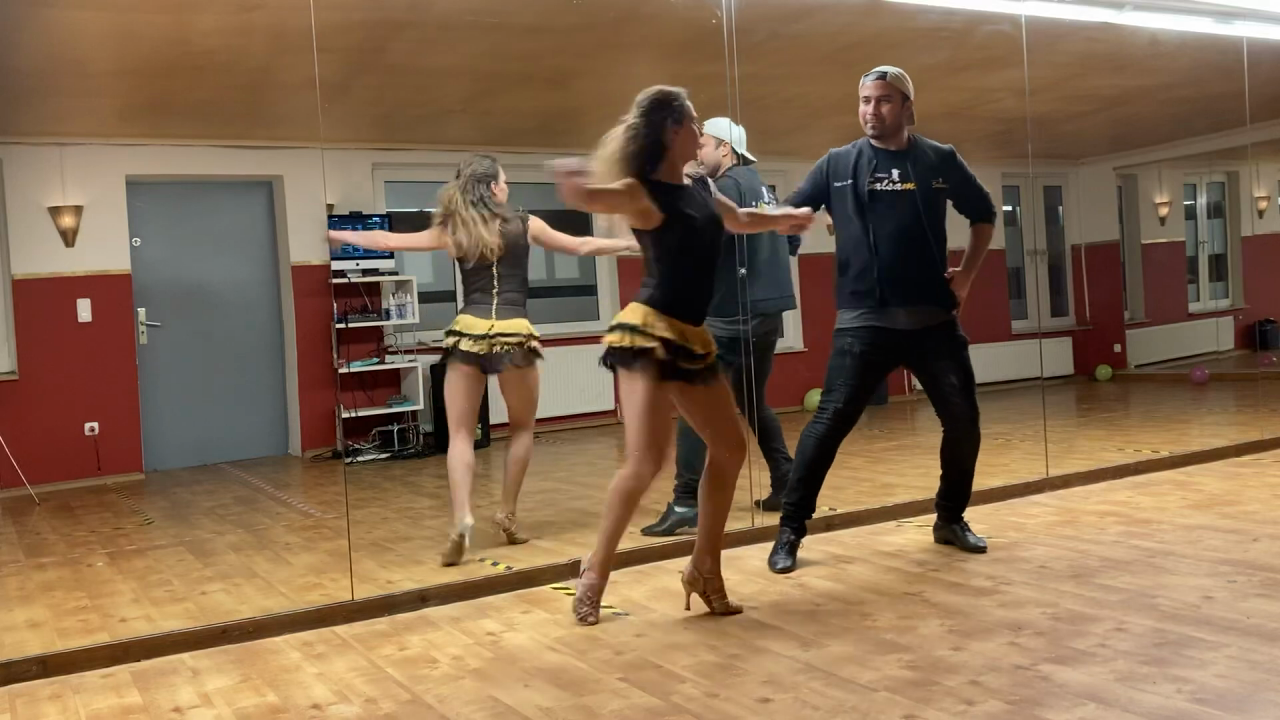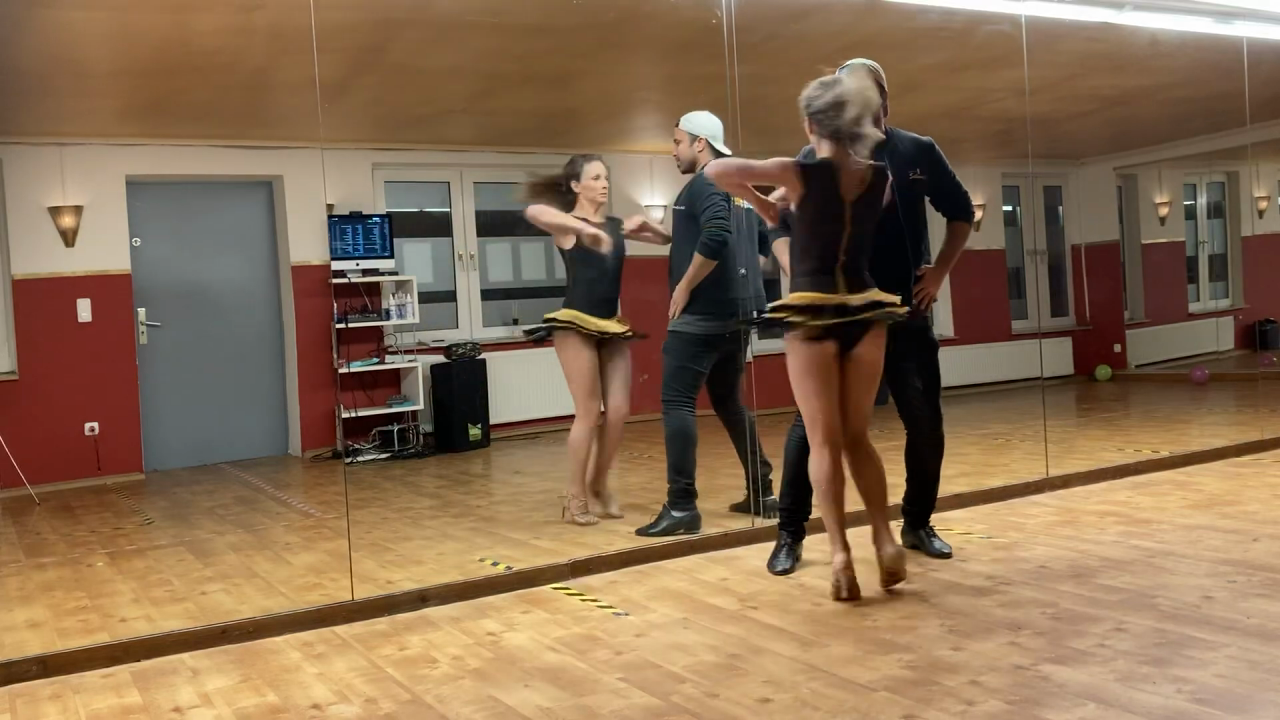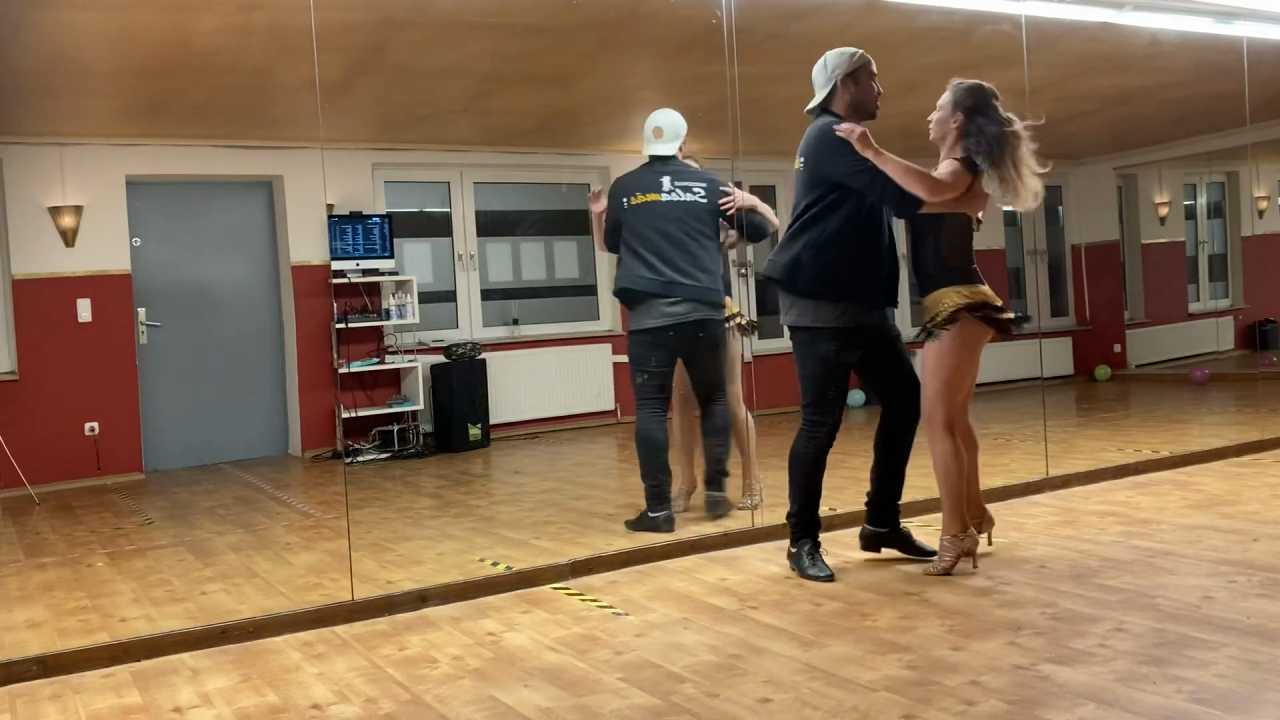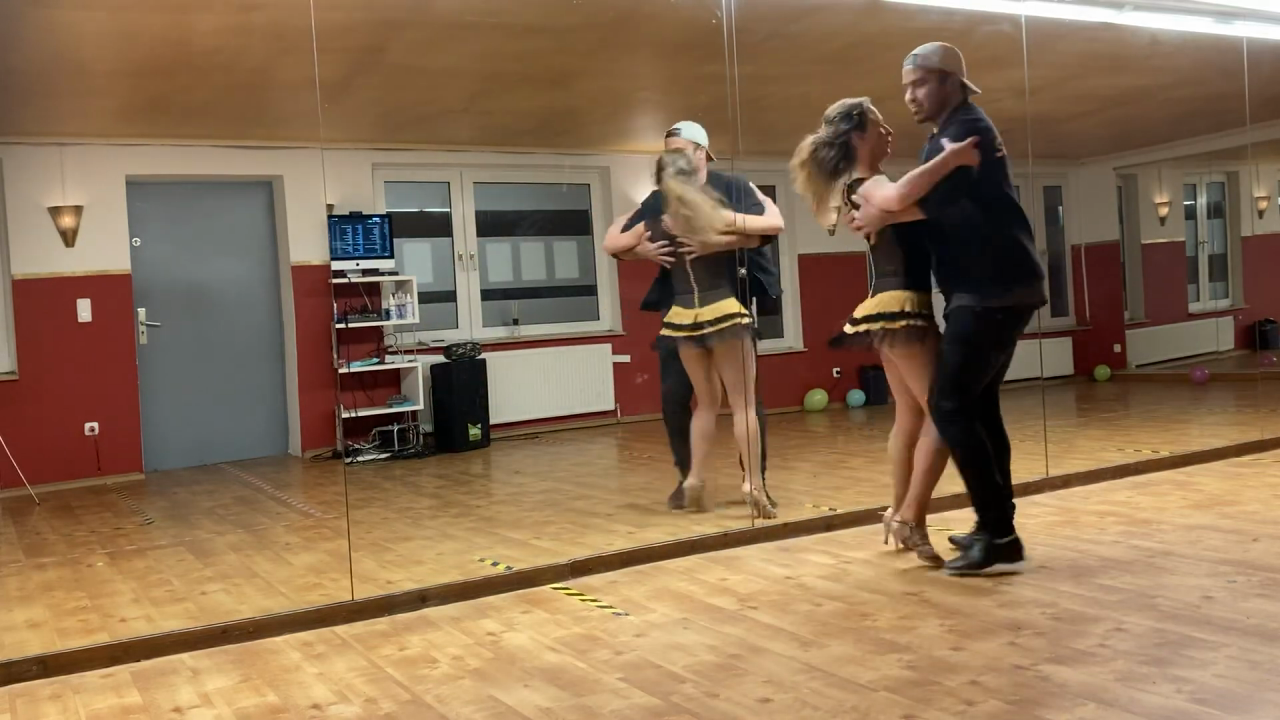
dt=0.7s
person 1, frame 1
left shoulder: (941, 160)
right shoulder: (839, 163)
left elbow: (983, 213)
left wrist: (969, 272)
left hip: (933, 318)
right hip: (864, 319)
left knee: (963, 419)
right knee: (831, 421)
left ankle: (950, 520)
right ankle: (791, 531)
person 1, frame 2
left shoulder: (918, 152)
right shoulder: (813, 159)
left elbow: (961, 212)
right elbow: (782, 228)
left wrist: (940, 271)
left hip: (904, 314)
left knee: (925, 423)
right knee: (812, 422)
left ankle: (917, 524)
right ankle: (790, 533)
person 1, frame 3
left shoulder: (842, 140)
right shoulder: (831, 138)
left elbow: (883, 199)
right elbow: (900, 196)
right wrist: (964, 199)
left hip: (861, 304)
right hip: (823, 304)
left knee: (903, 402)
right knee: (822, 419)
left ankle: (883, 523)
right ankle: (803, 539)
person 1, frame 4
left shoulder: (964, 131)
right shoulder: (962, 131)
left elbow: (941, 197)
right elbow: (946, 198)
left wrist: (879, 217)
right wrist: (880, 208)
left hip: (986, 293)
right hip: (1007, 289)
left knee: (950, 405)
right knee: (978, 406)
left ankle: (996, 532)
right ankle: (996, 525)
person 2, frame 1
left shoulder: (700, 190)
right shoulder: (643, 192)
left elbow: (743, 220)
right elbow: (577, 194)
left wrist: (791, 217)
right wrist: (573, 180)
left hip: (688, 341)
right hip: (651, 334)
left knee: (732, 449)
right knee: (644, 463)
left ankle: (703, 569)
right ankle: (596, 569)
person 2, frame 2
left shoulder: (798, 172)
right shoulder: (876, 175)
left elbow: (717, 171)
left wrist: (762, 203)
left hip: (810, 316)
right hip: (863, 314)
left knee: (825, 443)
right knee: (857, 436)
left ankle: (840, 557)
right ankle: (885, 541)
person 2, frame 3
left shoulder: (956, 169)
right shoulder: (966, 172)
left elbow: (930, 188)
left wrist: (868, 146)
left hip: (959, 306)
right hip: (951, 307)
left knee: (940, 419)
right knee: (951, 420)
left ankle: (955, 530)
right ankle: (974, 514)
person 2, frame 4
left shoulder: (865, 186)
right shoulder: (868, 187)
left elbow: (902, 198)
right elbow: (899, 197)
right wrist: (949, 157)
left hip: (894, 310)
right hip: (901, 311)
left knee: (910, 416)
left ankle: (899, 514)
right ankle: (911, 520)
person 3, frame 1
left shoulder: (727, 184)
right shoulder: (764, 187)
right elbow: (788, 238)
left hip: (728, 315)
right hip: (764, 316)
right knee: (754, 403)
left ankle: (685, 504)
right ankle: (785, 488)
person 3, frame 2
left shoulder: (705, 182)
left elbow: (715, 238)
right elbow: (765, 240)
left wrist: (684, 287)
left hip: (700, 314)
right hip: (734, 313)
left knee: (677, 402)
right knee: (729, 404)
left ankle: (681, 506)
right ankle: (762, 492)
person 3, frame 3
left shoulder: (622, 188)
right shoulder: (705, 183)
left elbow: (612, 243)
right elbow: (760, 230)
left wrist: (598, 217)
right wrist: (743, 220)
left hip: (646, 312)
right hip: (701, 309)
left knee: (649, 407)
right knee: (712, 398)
left ankle: (658, 508)
right ankle: (716, 488)
person 3, frame 4
left shoulder: (735, 189)
right shoulder: (660, 201)
left elbow: (773, 223)
right elbow: (615, 241)
left wrist: (718, 240)
right wrist: (643, 250)
right knee: (674, 398)
left ankle: (755, 483)
right ankle: (687, 476)
person 4, frame 1
left shoulder: (450, 232)
right shoulder: (526, 225)
left elbow: (394, 240)
right elbow: (579, 245)
left wrist: (344, 235)
right wrist: (630, 243)
left hip: (469, 335)
right hip: (515, 334)
left knee: (460, 435)
right knee: (522, 429)
left ankle: (463, 520)
right ankle: (507, 516)
person 4, frame 2
left shoulder: (618, 225)
right shoulder: (564, 225)
left elbow: (664, 237)
right elbow: (534, 211)
left wrist: (646, 226)
right wrist: (579, 226)
left hip: (611, 329)
right hip: (574, 327)
left knee: (618, 412)
right knee: (588, 413)
left ankle: (594, 488)
right ankle: (576, 497)
person 4, frame 3
left shoulder: (723, 220)
left elbow: (773, 224)
left wrist: (750, 199)
left hip: (720, 318)
left knee: (733, 404)
right knee: (683, 406)
left ankle: (752, 483)
right ankle: (686, 484)
person 4, frame 4
left shoulder: (658, 227)
right shoulder: (717, 218)
left hip: (684, 319)
right hip: (724, 314)
left knee: (707, 406)
right knee: (743, 405)
left ankle: (696, 480)
right ankle: (753, 486)
